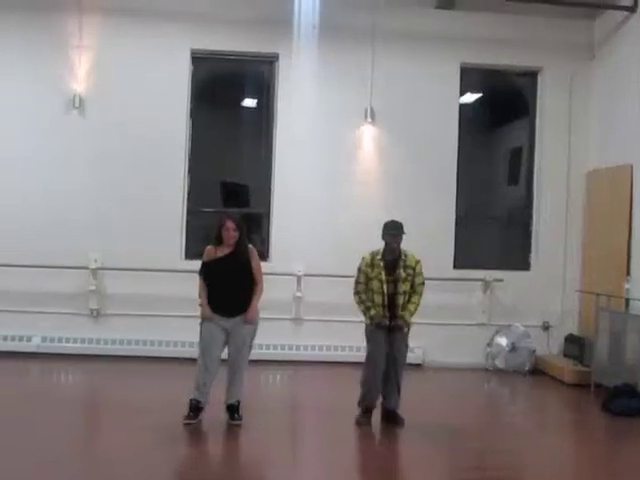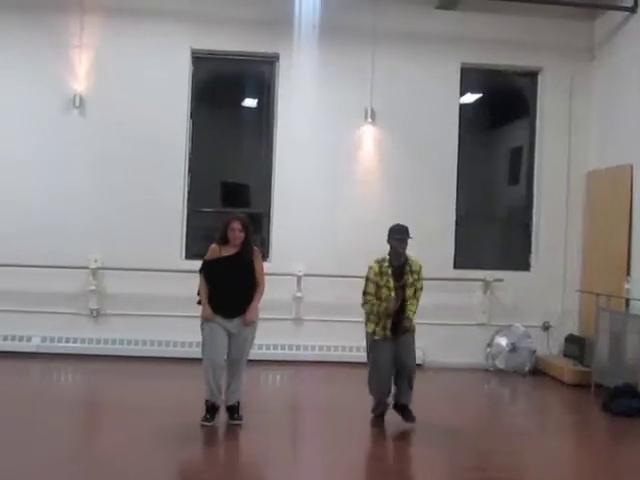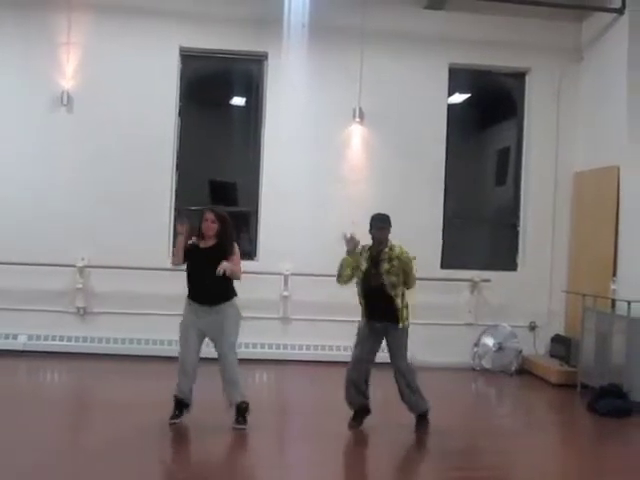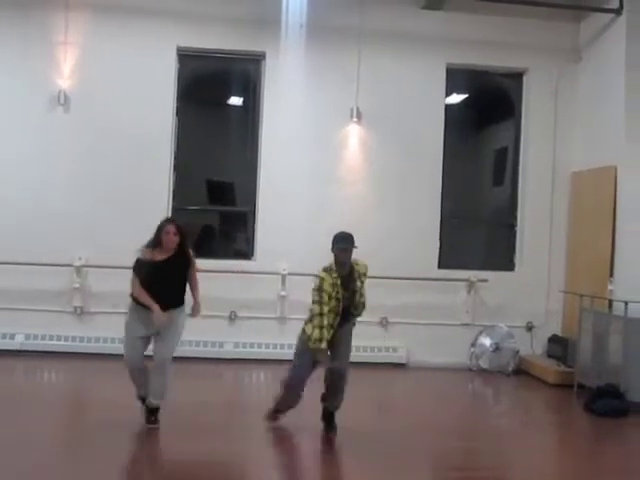
dt=0.7s
person 1, frame 1
left shoulder: (249, 252)
right shoulder: (211, 252)
left elbow: (259, 284)
right elbow: (203, 281)
left wrist: (253, 307)
right wrist: (204, 305)
left hip: (243, 316)
right hip: (215, 316)
left knee: (238, 361)
right knee: (207, 359)
left ankle: (234, 404)
right ankle: (197, 403)
person 1, frame 2
left shoulder: (253, 254)
right shoulder: (214, 251)
left elbow: (260, 285)
right elbow: (203, 278)
left wrist: (253, 307)
right wrist: (205, 305)
left hip: (243, 317)
right hip: (215, 316)
left knee: (237, 362)
right knee: (214, 360)
left ankle: (233, 404)
right ankle: (212, 405)
person 1, frame 3
left shoulder: (229, 247)
right shoulder: (193, 246)
left elbow: (237, 274)
right elbow: (176, 262)
left wrist: (227, 265)
right wrist: (181, 236)
left hip: (224, 310)
right hip: (194, 309)
left knee: (228, 358)
right knee: (187, 358)
left ankle: (240, 406)
right ankle: (181, 402)
person 1, frame 4
left shoulder: (186, 256)
right shoulder: (146, 256)
left elbow: (192, 277)
right elbow: (135, 287)
left wrist: (196, 300)
right wrist: (154, 307)
left hip: (173, 316)
right hip: (143, 312)
left knee: (162, 359)
right knee: (132, 358)
left ankle: (153, 406)
right ankle: (147, 396)
person 2, frame 1
left shoulder: (413, 262)
right shoulder: (369, 261)
left elbow: (417, 291)
right elbow: (359, 291)
left wrist: (405, 317)
right wrist: (371, 314)
left hip: (399, 322)
right hip: (376, 321)
left knee: (396, 365)
right knee: (375, 362)
left ankle: (390, 409)
right ankle: (366, 407)
person 2, frame 2
left shoulder: (415, 267)
right shoulder: (376, 267)
left elbow: (416, 294)
right elbow: (368, 301)
left wrist: (409, 316)
right wrist: (386, 308)
left hip: (403, 325)
right hip: (379, 326)
left knee: (408, 364)
right knee: (380, 369)
left ankle: (402, 402)
right ankle: (379, 409)
person 2, frame 3
left shoulder: (399, 254)
right shoulder: (361, 254)
left elbow: (410, 282)
right elbow: (342, 279)
left wrist: (405, 271)
right wrist: (350, 254)
left hip: (396, 321)
right hip: (370, 320)
left knee: (401, 367)
right knee: (357, 365)
left ankle: (421, 412)
right ankle: (360, 407)
person 2, frame 4
left shoulder: (360, 269)
right shoulder: (325, 278)
right elbow: (318, 313)
left wrist: (360, 305)
right wrist: (319, 347)
left hip: (343, 325)
right hip: (319, 327)
left knee: (338, 370)
right knee: (300, 370)
left ankle: (329, 411)
right ankle: (284, 403)
